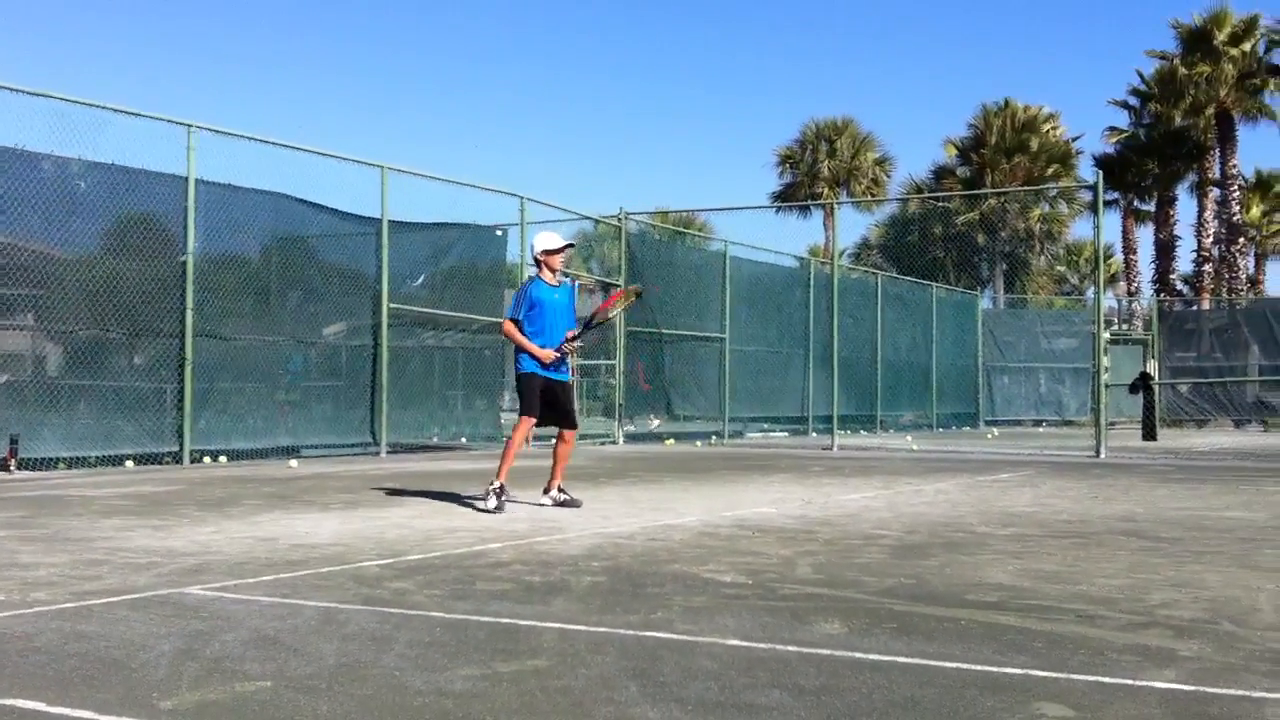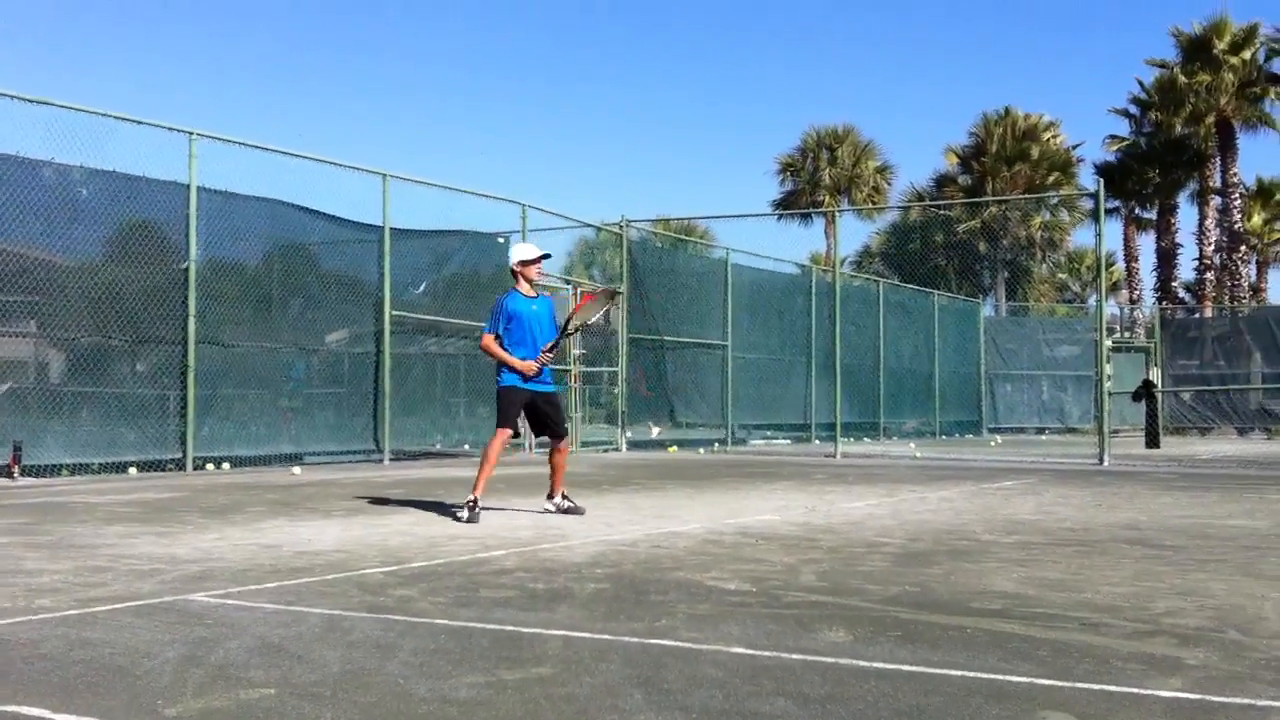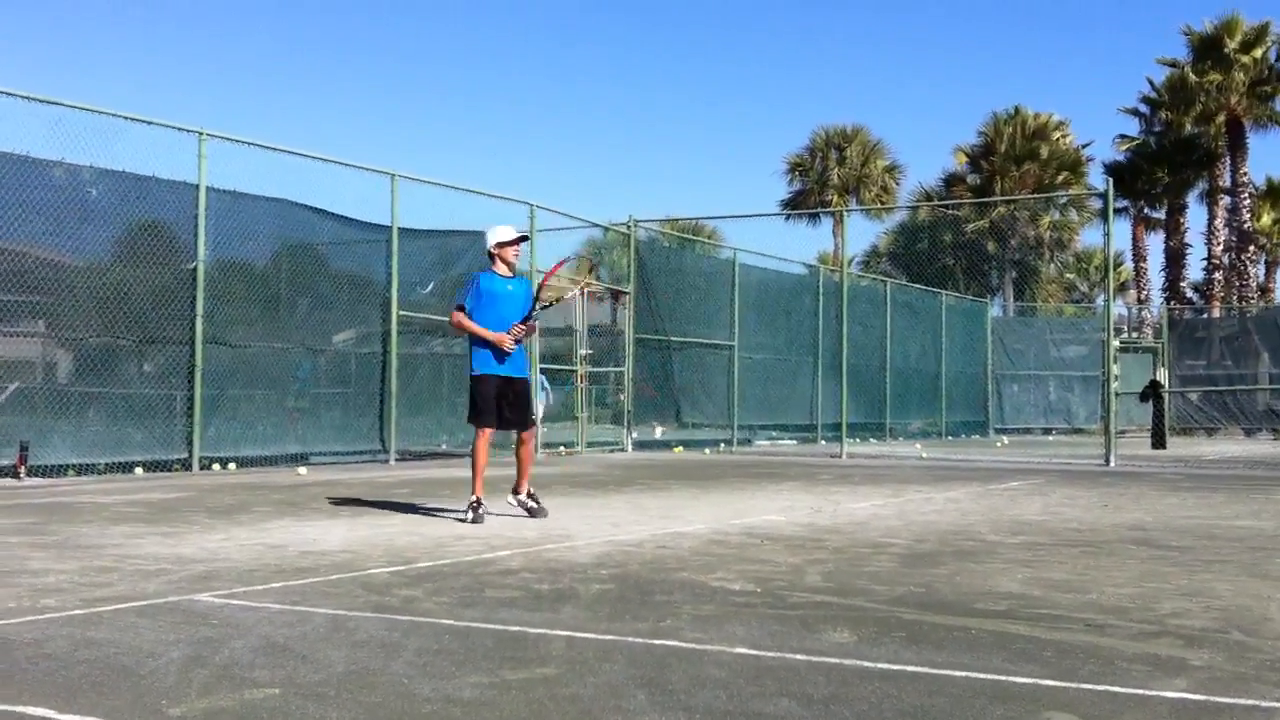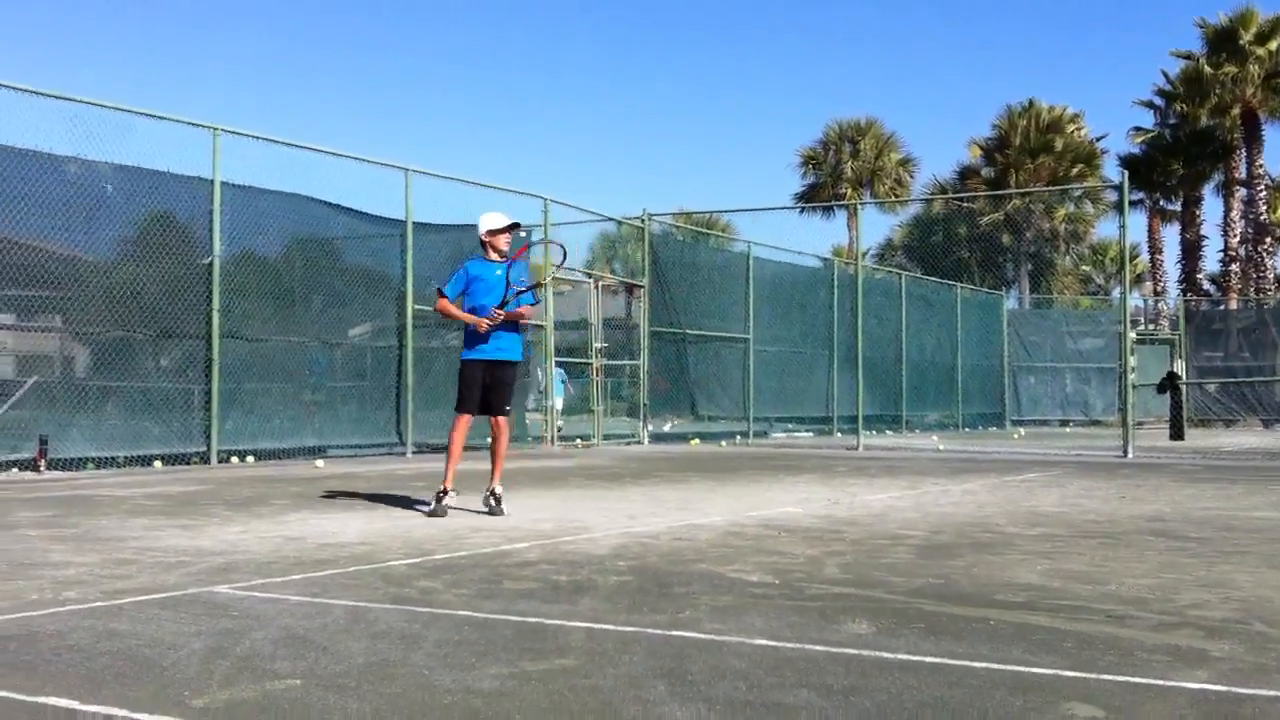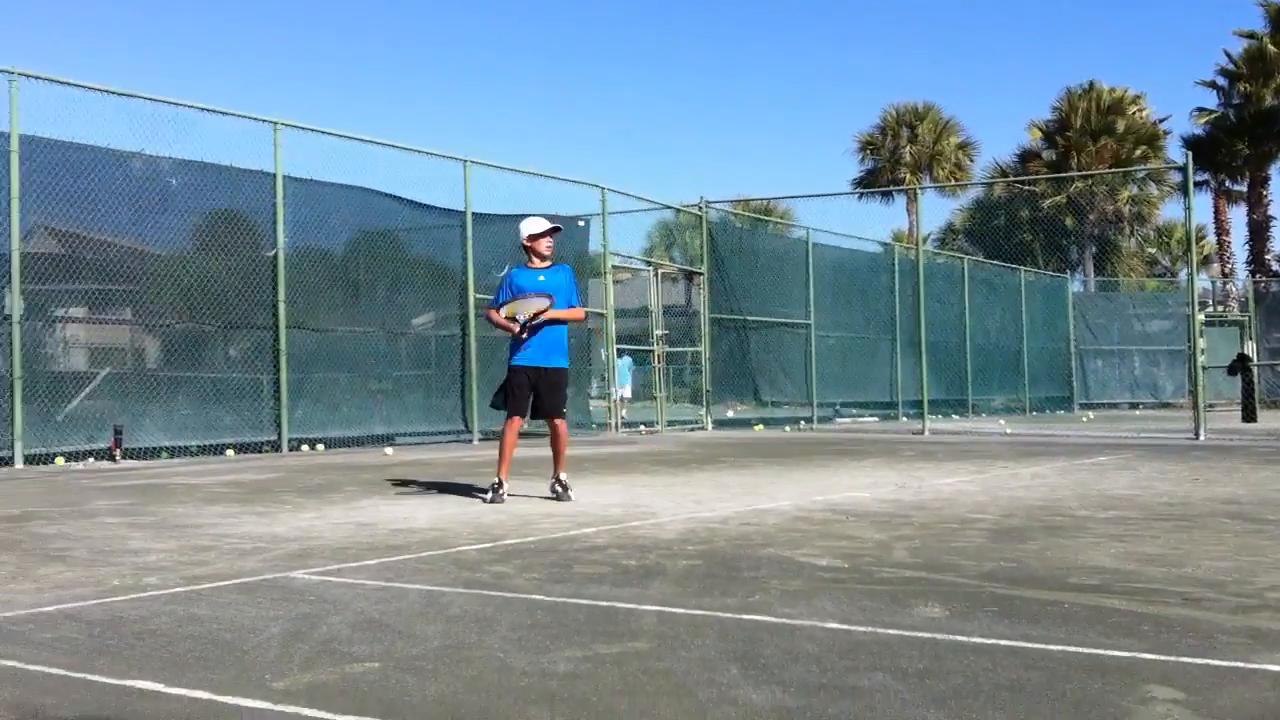
dt=0.2s
person 1, frame 1
left shoulder: (568, 290)
right shoulder: (530, 289)
right elbow: (508, 327)
left wrist: (571, 343)
right wrist: (537, 352)
left hip: (558, 371)
right hip: (531, 367)
left knee: (568, 430)
right knee: (528, 420)
left ankle: (553, 490)
right ankle: (497, 485)
person 1, frame 2
left shoulder: (548, 303)
right shoulder: (507, 301)
right elbow: (487, 341)
left wrist: (548, 353)
right wrist: (515, 362)
left hip: (543, 383)
right hip: (511, 381)
left knee: (560, 440)
right knee: (501, 435)
left ankle: (556, 496)
right ankle: (474, 499)
person 1, frame 3
left shoulder: (525, 285)
right shoulder: (480, 281)
right elbow: (457, 318)
left wrist: (524, 331)
right wrist: (491, 336)
left hip: (517, 369)
right hip: (486, 366)
left knee: (527, 432)
right knee: (485, 430)
left ankle: (523, 492)
right ankle: (476, 498)
person 1, frame 4
left shoulder: (520, 270)
right shoulder: (470, 269)
left elbow: (528, 310)
right elbow: (442, 302)
left wrist: (506, 312)
right wrist: (472, 319)
left hip: (507, 356)
right hip: (475, 354)
left knee: (500, 421)
right knee: (462, 418)
left ankle: (493, 491)
right ankle: (446, 490)
person 1, frame 5
left shoulder: (564, 272)
right shoulder: (513, 277)
left elbow: (580, 312)
right elbow: (491, 312)
left wrist: (549, 315)
right wrist: (512, 327)
left hip: (555, 359)
right hip: (521, 359)
left knee: (557, 420)
right knee: (514, 419)
left ankle: (560, 478)
right ankle: (500, 481)
